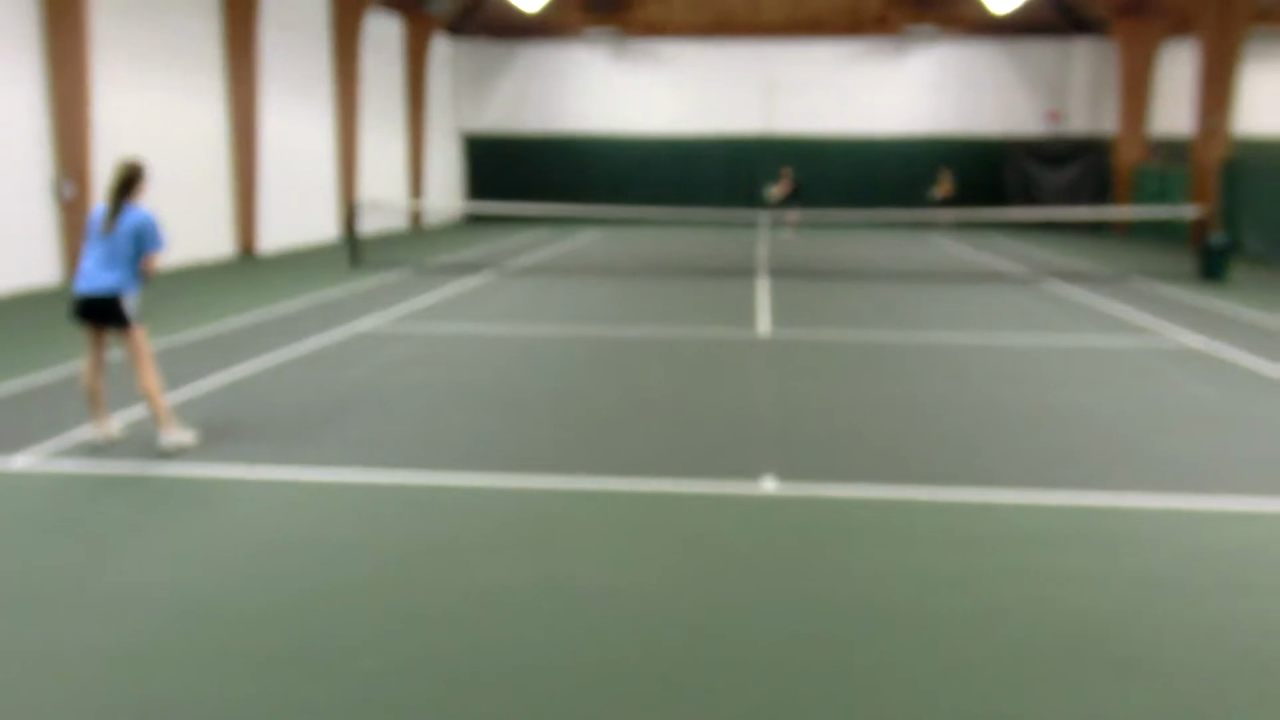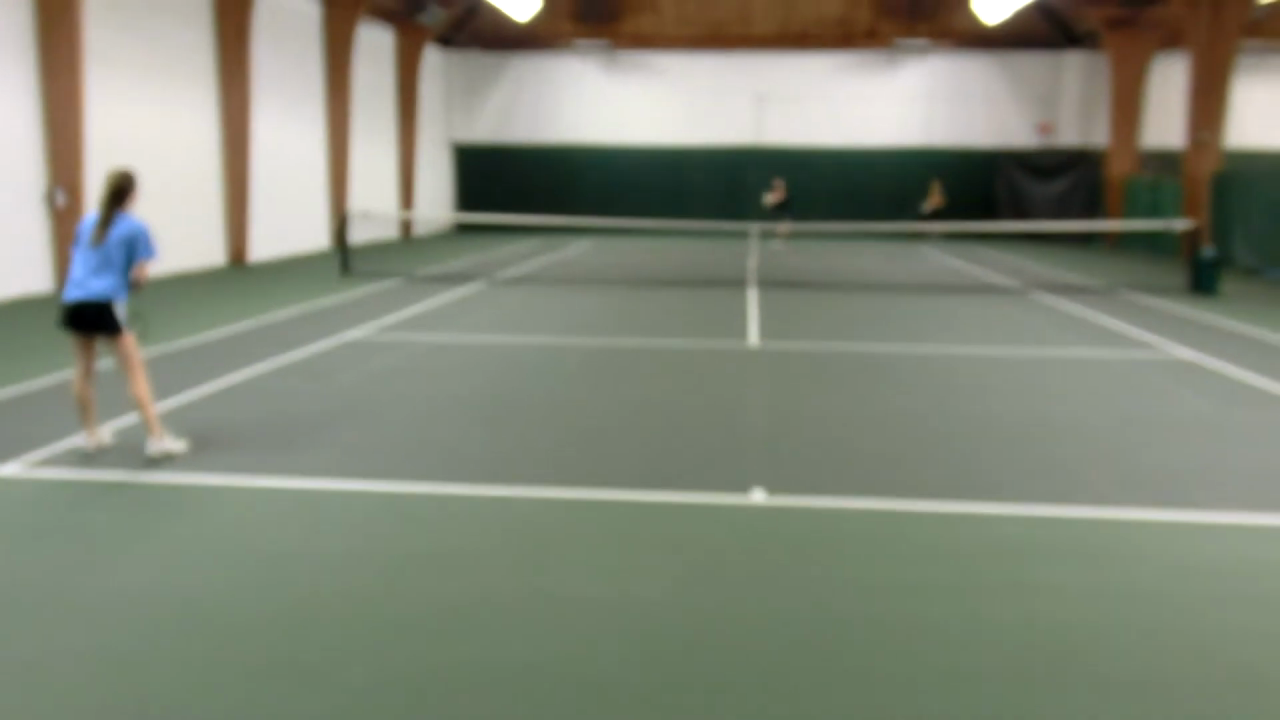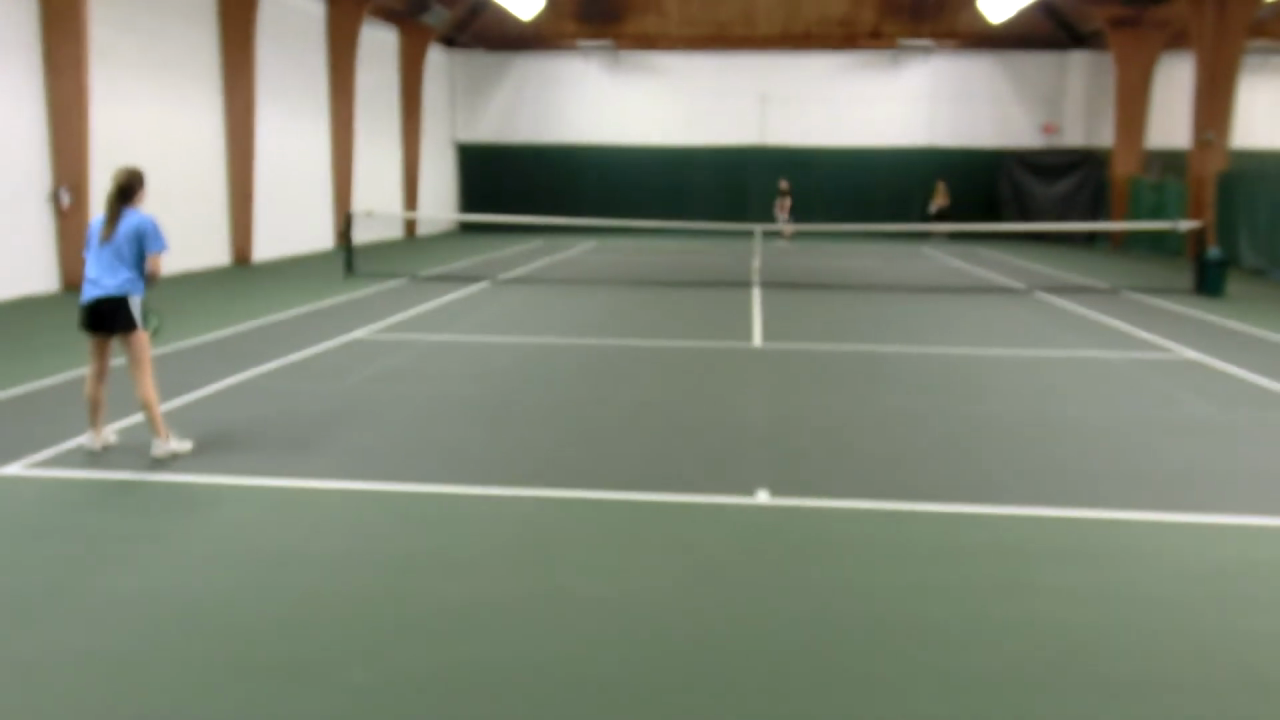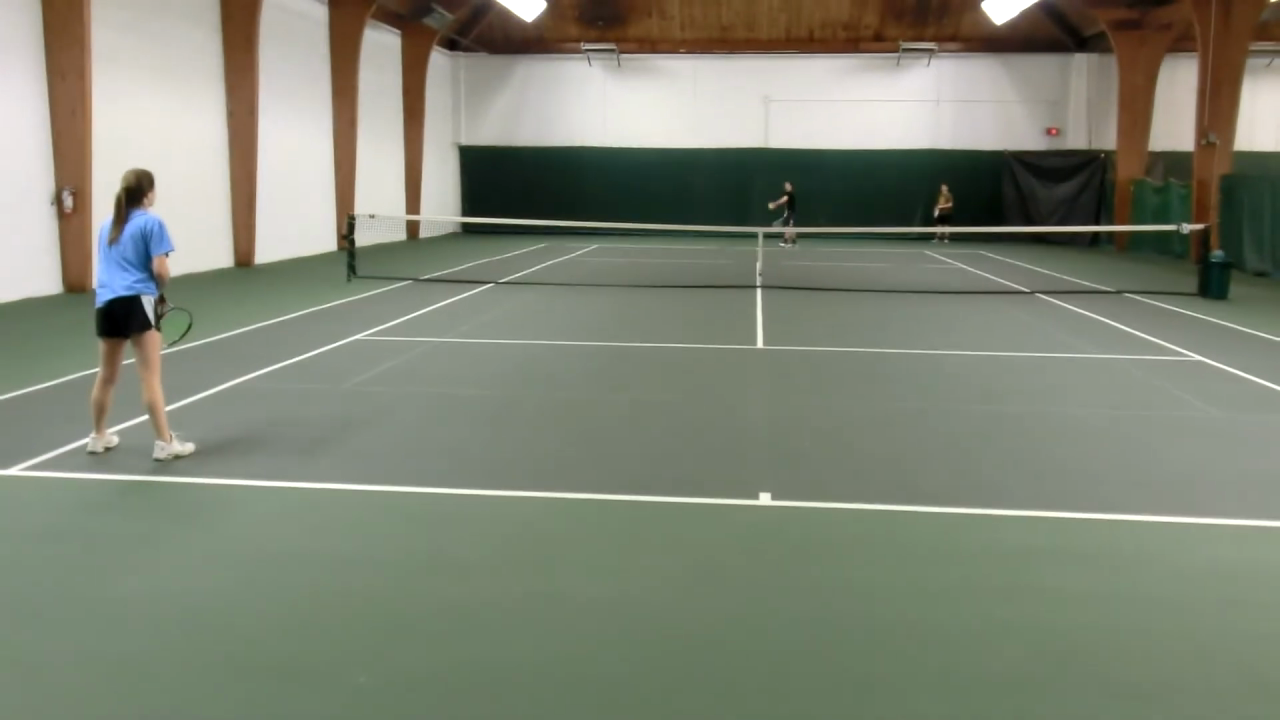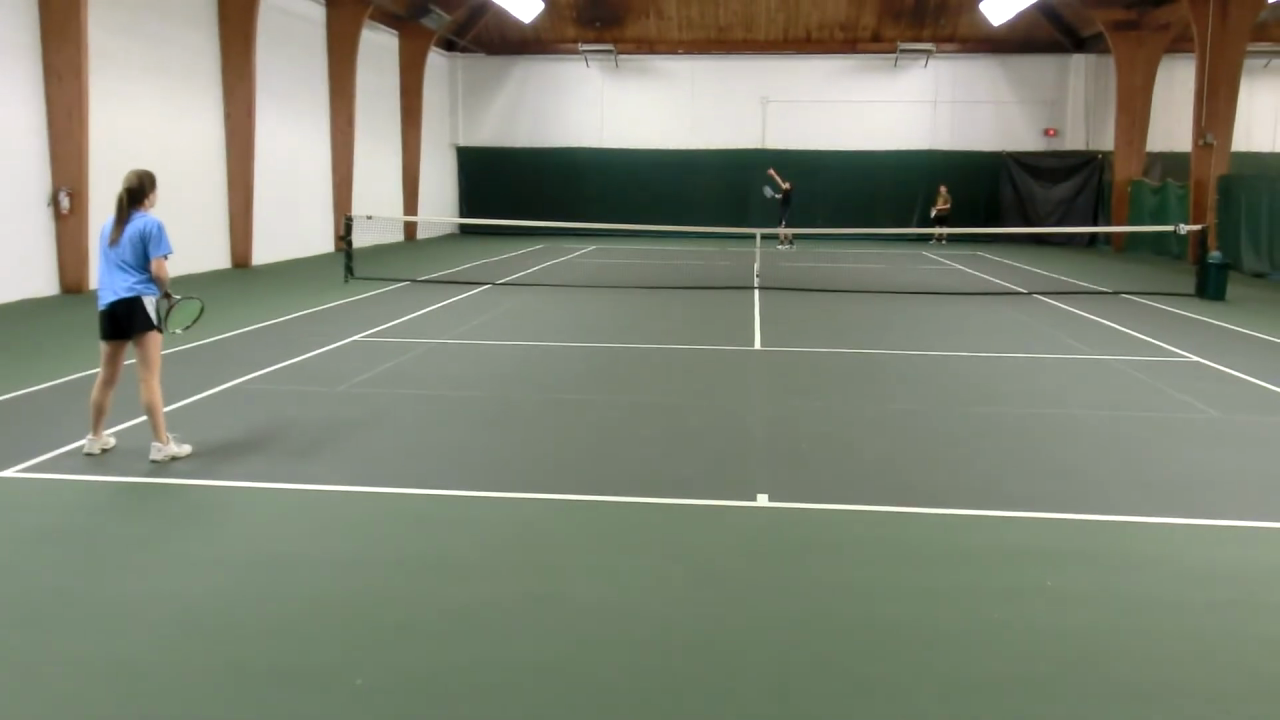
dt=0.3s
person 1, frame 1
left shoulder: (98, 213)
right shoulder: (143, 219)
left elbow: (88, 251)
right elbow: (149, 267)
left hip: (86, 293)
right hip: (117, 295)
left knee: (95, 360)
right knee: (145, 364)
left ankle: (101, 425)
right ankle: (167, 428)
person 1, frame 2
left shoulder: (87, 222)
right shoulder: (135, 228)
left elbow: (76, 260)
right elbow: (139, 276)
left hip: (75, 301)
right hip: (107, 303)
left knee: (84, 369)
right knee: (135, 371)
left ankle: (91, 434)
right ankle: (156, 437)
person 1, frame 3
left shoulder: (97, 222)
right shoulder: (143, 222)
left elbow: (90, 260)
right elbow: (153, 268)
right wrist: (142, 282)
left hip: (91, 300)
right hip: (122, 300)
left knee: (97, 370)
right knee: (142, 373)
left ankle: (96, 434)
right ankle: (161, 439)
person 1, frame 4
left shoulder: (107, 225)
right shoulder: (151, 223)
right elbow: (159, 270)
right wrist: (160, 290)
left hip: (106, 303)
right hip: (135, 301)
left knee: (106, 374)
right knee: (150, 375)
left ankle: (98, 436)
right ankle: (164, 442)
person 1, frame 5
left shoulder: (108, 226)
right shoulder: (150, 224)
right elbow: (158, 271)
right wrist: (164, 289)
left hip: (108, 305)
right hip: (138, 303)
left knee: (107, 376)
right knee: (150, 377)
left ankle: (95, 437)
right ankle: (161, 443)
